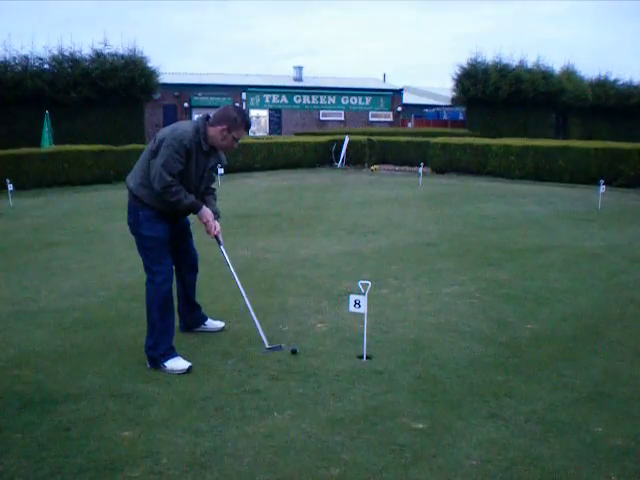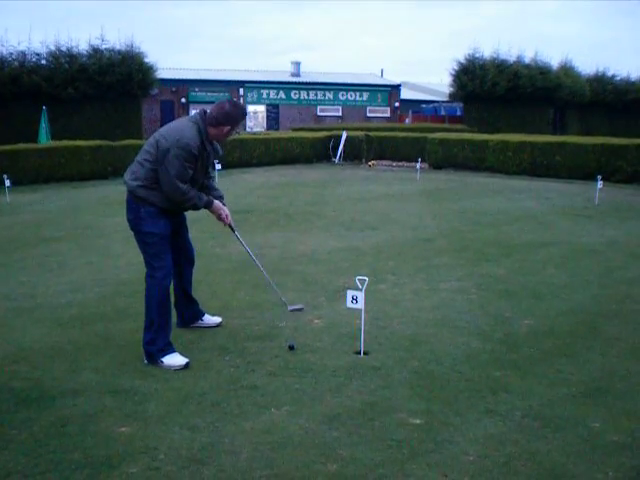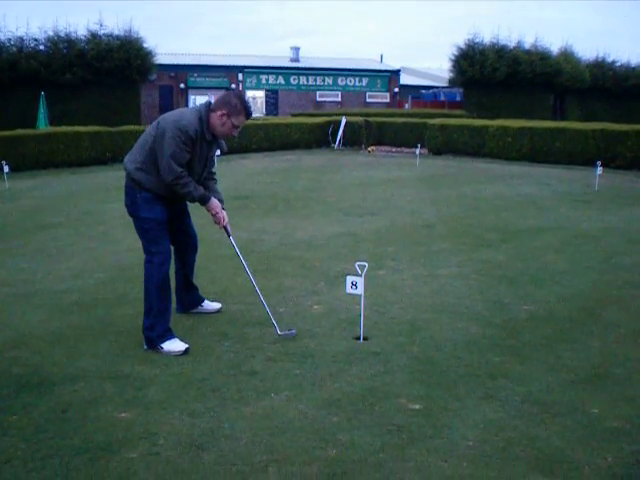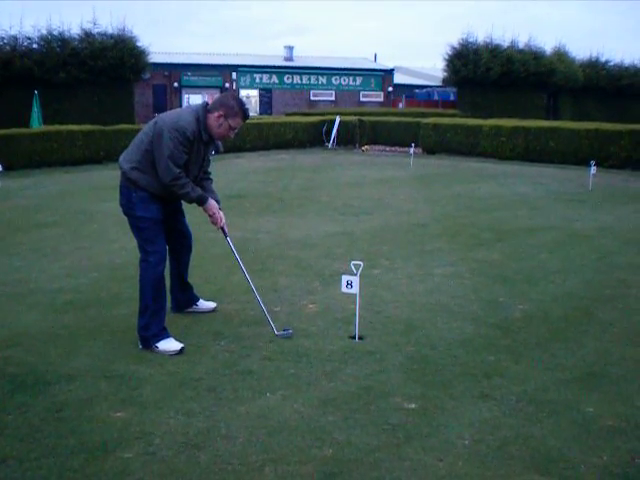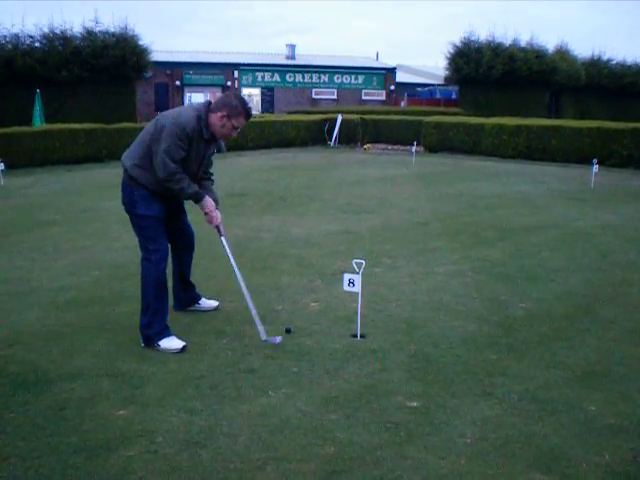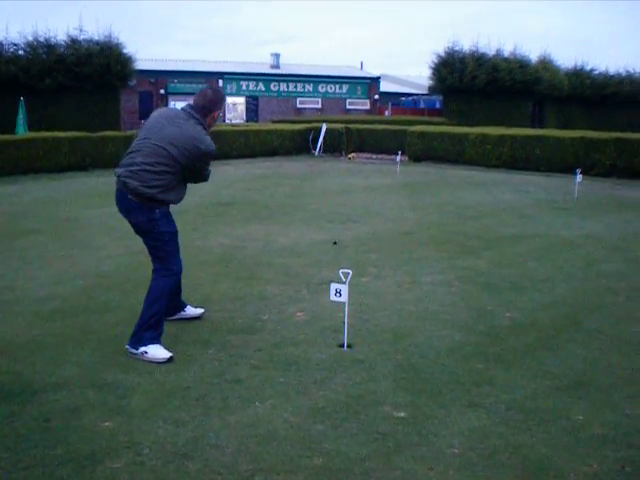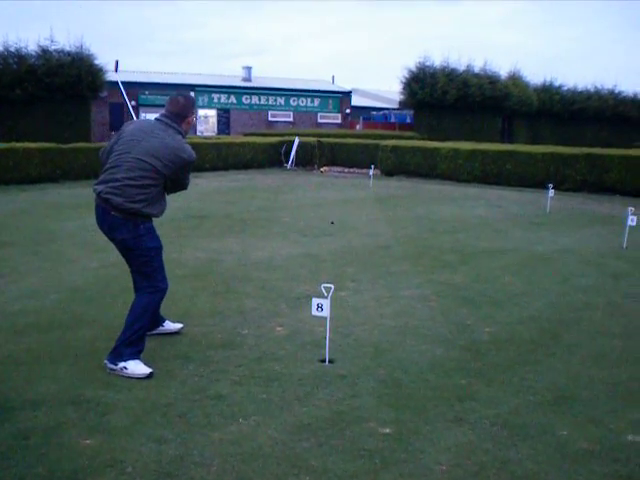
dt=0.7s
person 1, frame 1
left shoulder: (212, 149)
right shoulder: (179, 137)
left elbow: (207, 188)
right elbow: (163, 183)
left wrist: (212, 216)
right wrist: (198, 209)
left hip: (174, 211)
right hip: (148, 211)
left knee: (188, 264)
right knee: (161, 276)
left ankle: (192, 319)
right ankle: (159, 353)
person 1, frame 2
left shoulder: (202, 135)
right shoulder: (184, 140)
left elbow: (204, 177)
right elbow: (176, 188)
left wrist: (219, 201)
right wrist: (209, 204)
left hip: (168, 204)
right hip: (147, 206)
left knee: (184, 259)
right knee: (161, 272)
left ankle: (189, 314)
right ankle: (156, 349)
person 1, frame 3
left shoulder: (210, 133)
right shoulder: (182, 125)
left elbow: (206, 175)
right elbow: (173, 174)
left wrist: (218, 205)
right wrist: (205, 200)
left hip: (171, 193)
right hip: (145, 193)
left knee: (187, 244)
right knee: (159, 258)
left ankle: (189, 300)
right ankle: (157, 334)
person 1, frame 4
left shoulder: (207, 133)
right shoulder: (179, 125)
left elbow: (202, 175)
right elbow: (171, 175)
left wrist: (214, 204)
right wrist: (203, 200)
left hip: (165, 192)
right hip: (140, 191)
left knee: (182, 242)
right knee: (155, 257)
left ankle: (183, 299)
right ankle: (152, 334)
person 1, frame 5
left shoulder: (209, 133)
right shoulder: (181, 123)
left elbow: (203, 174)
right elbow: (167, 171)
left wrist: (209, 201)
right wrist: (200, 198)
left hip: (167, 191)
right hip: (142, 190)
left knee: (184, 241)
right knee: (156, 255)
left ankle: (186, 298)
right ankle: (154, 332)
person 1, frame 6
left shoulder: (163, 113)
right shoulder: (202, 144)
left elbow: (142, 145)
right elbow: (199, 176)
left hip: (126, 192)
right hip: (148, 204)
left knee: (169, 251)
right knee: (169, 267)
left ankle: (173, 306)
right ankle: (142, 341)
person 1, frame 7
left shoulder: (134, 126)
right shoulder: (183, 152)
left elbow: (104, 156)
right elbow: (175, 186)
left hip: (104, 208)
right hip: (130, 219)
left knee: (145, 269)
right knee: (154, 284)
left ankle: (152, 321)
right ankle: (121, 356)
